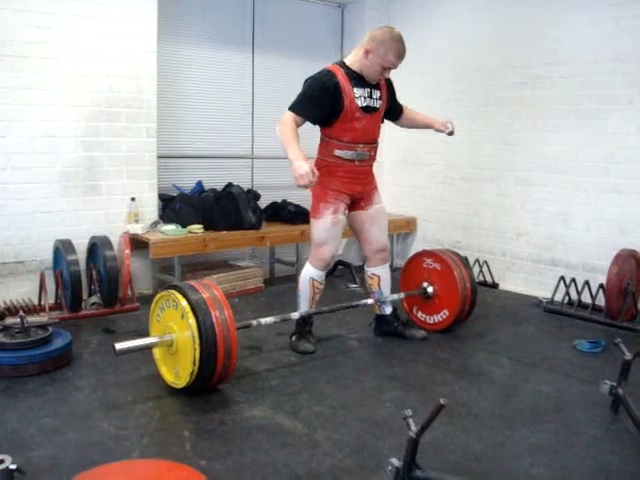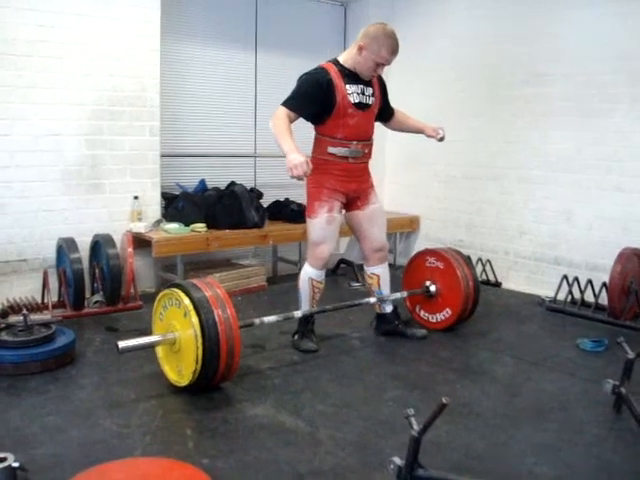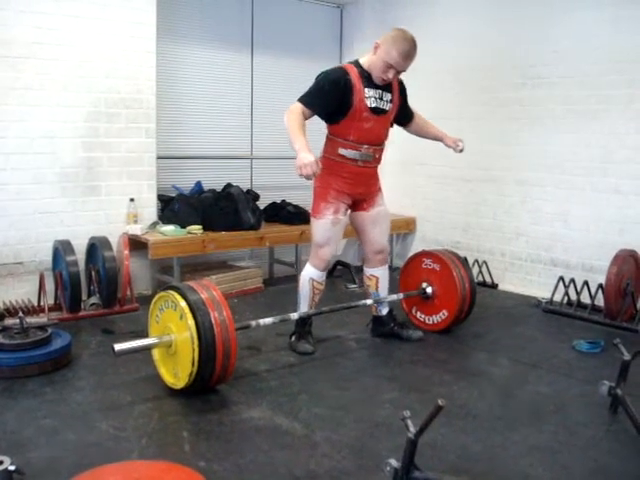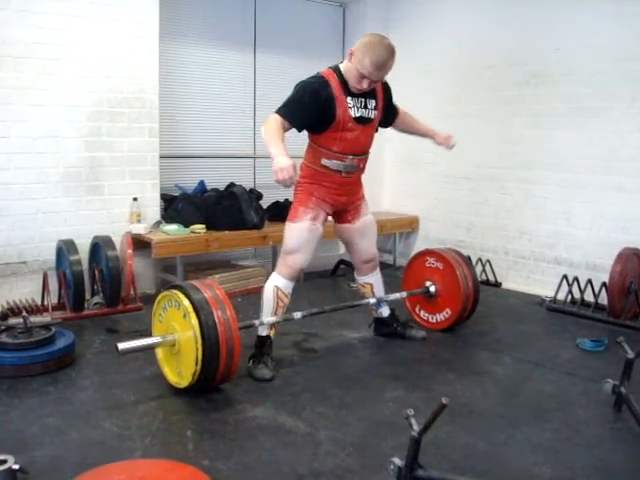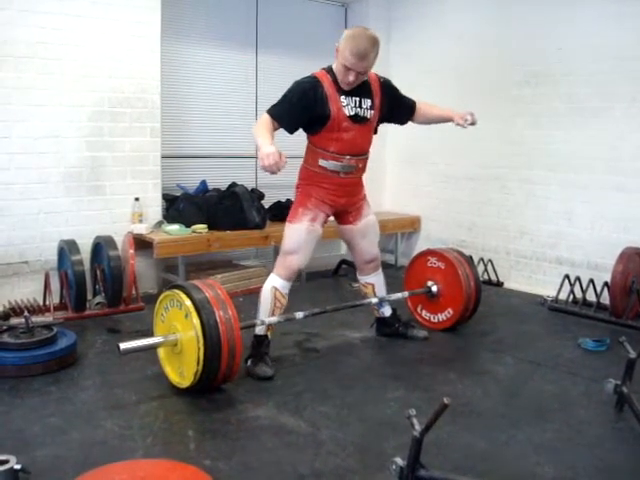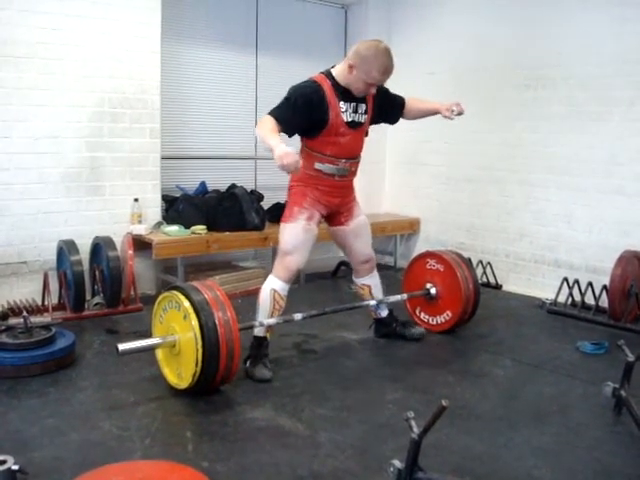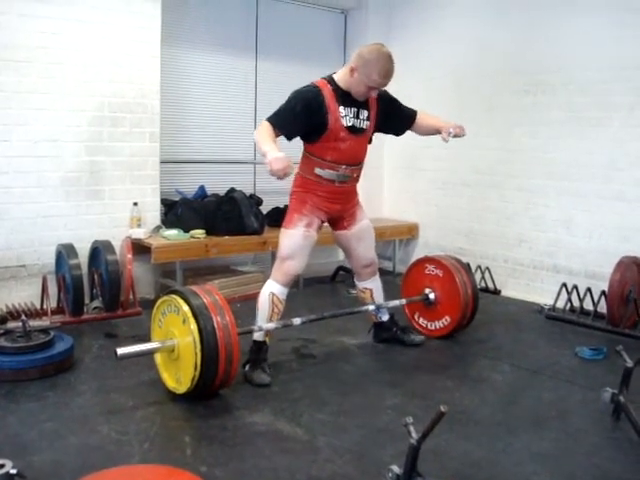
dt=0.7s
person 1, frame 1
left shoulder: (382, 84)
right shoulder: (327, 81)
left elbow: (398, 114)
right elbow: (287, 122)
left wrist: (432, 123)
right wrist: (297, 160)
left hip: (365, 182)
right hip: (331, 182)
left knee: (379, 251)
right knee: (321, 256)
left ankle: (386, 317)
right ankle: (302, 327)
person 1, frame 2
left shoulder: (375, 83)
right shoulder: (321, 79)
left elbow: (389, 116)
right elbow: (280, 117)
left wrist: (424, 128)
right wrist: (292, 152)
left hip: (362, 180)
right hip: (327, 180)
left knee: (378, 249)
right knee: (320, 255)
left ankle: (387, 317)
right ankle: (304, 325)
person 1, frame 3
left shoulder: (395, 88)
right shoulder: (338, 79)
left elbow: (409, 120)
right elbow: (295, 113)
left wrist: (443, 137)
right wrist: (302, 151)
left hip: (369, 183)
right hip: (334, 181)
left knee: (378, 252)
right knee: (322, 256)
left ankle: (383, 319)
right ankle: (302, 327)
person 1, frame 4
left shoulder: (380, 90)
right shoulder: (318, 88)
left elbow: (394, 117)
right elbow: (275, 123)
left wrist: (433, 134)
right wrist: (280, 156)
left hip: (353, 191)
right hip: (315, 188)
left knee: (369, 259)
right knee: (291, 265)
left ankle: (385, 320)
right ankle: (263, 346)
person 1, frame 5
left shoulder: (380, 89)
right shoulder: (310, 88)
left elbow: (414, 111)
right elbow: (266, 121)
left wrist: (452, 115)
right wrist: (267, 145)
left hip: (354, 192)
right hip: (315, 191)
left knee: (370, 259)
right knee: (288, 266)
left ankle: (387, 320)
right ankle: (259, 345)
person 1, frame 6
left shoulder: (372, 94)
right shoulder: (311, 92)
left elbow: (404, 107)
right elbow: (268, 123)
left wrist: (438, 106)
right wrist: (278, 146)
left hip: (344, 194)
right hip: (308, 192)
left knee: (365, 260)
right knee: (287, 267)
left ankle: (384, 320)
right ankle: (258, 348)
person 1, frame 7
left shoulder: (378, 101)
right shoulder: (312, 97)
left elbow: (414, 120)
right elbow: (266, 128)
left wrist: (442, 125)
right wrist: (271, 152)
left hip: (348, 199)
right hip: (310, 197)
left knee: (367, 264)
right knee: (285, 271)
left ankle: (384, 325)
right ankle: (257, 352)
